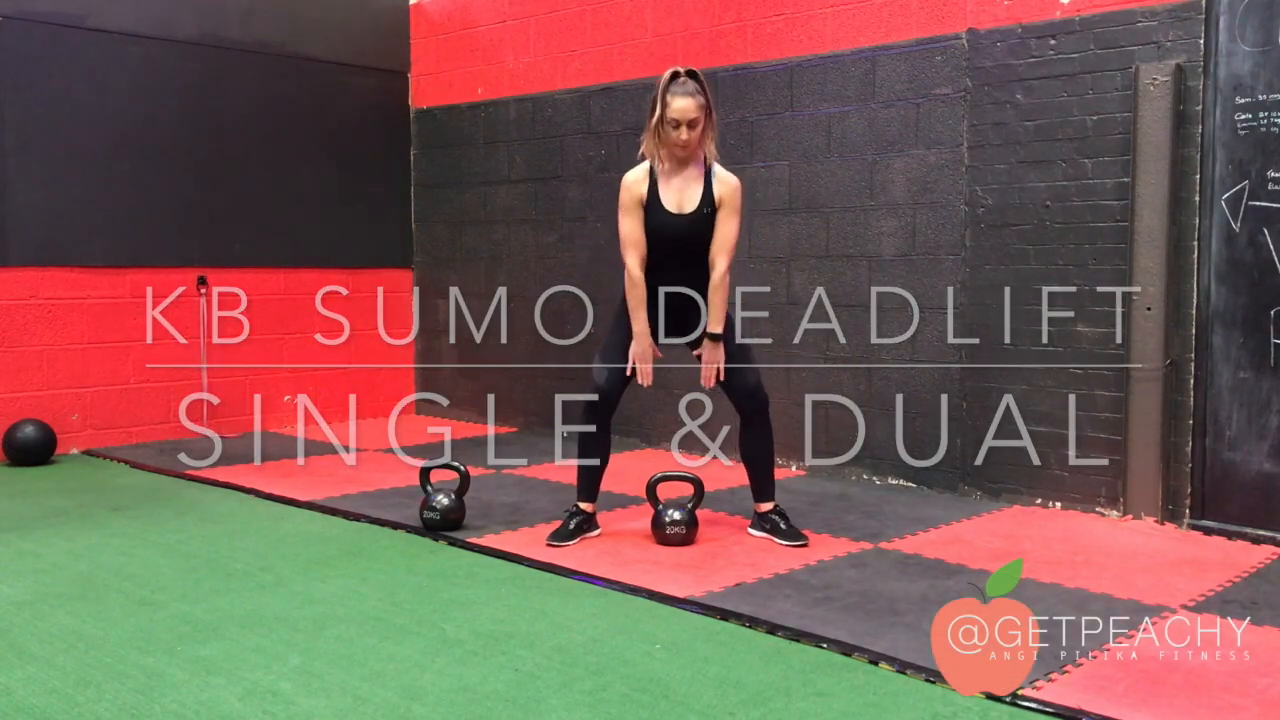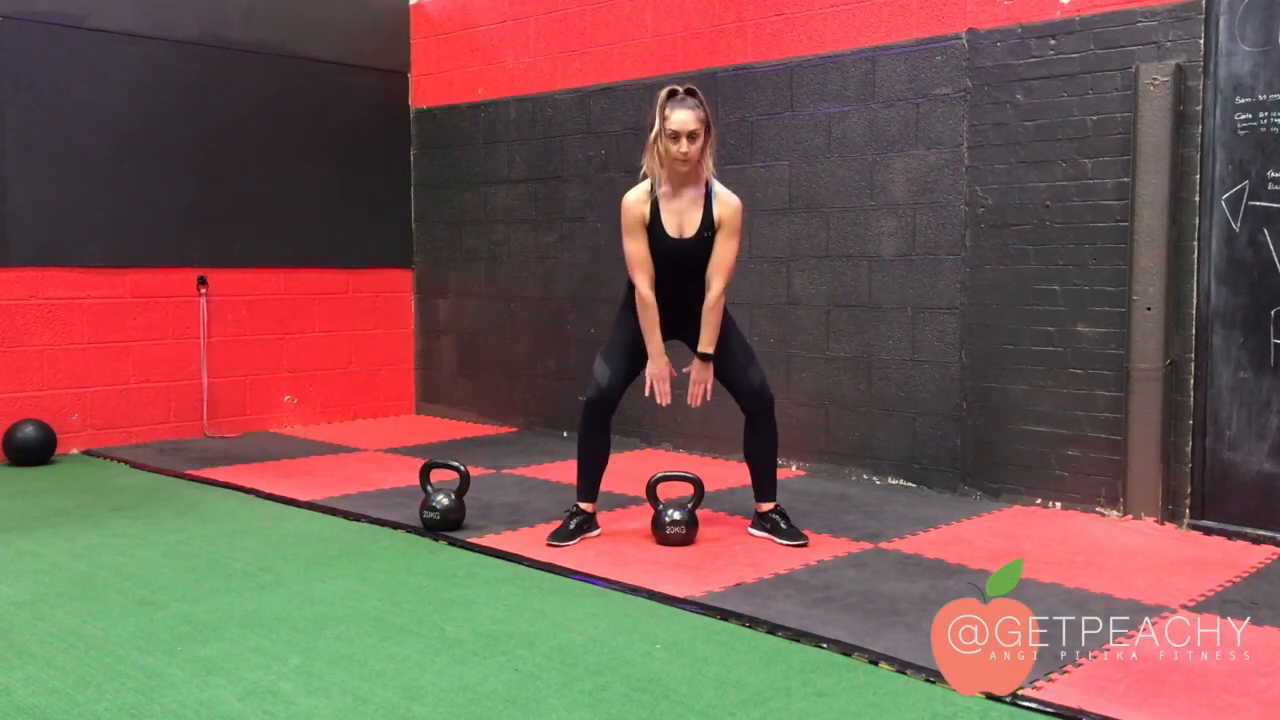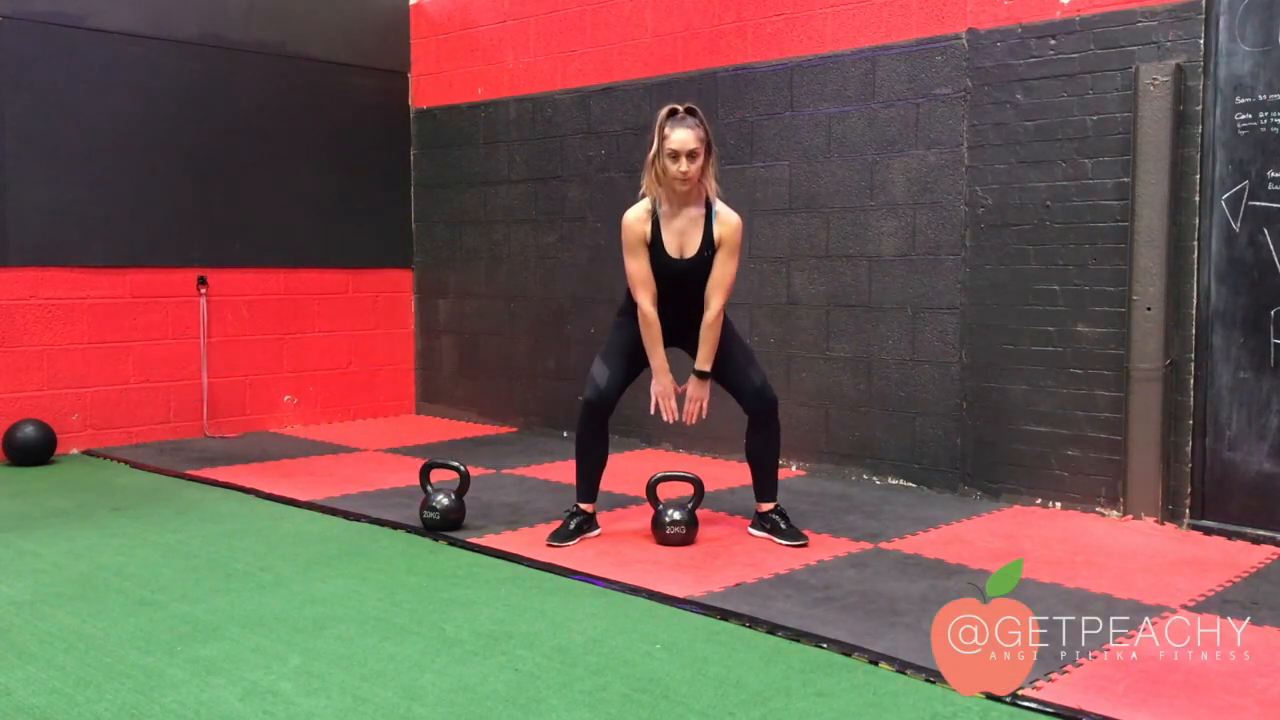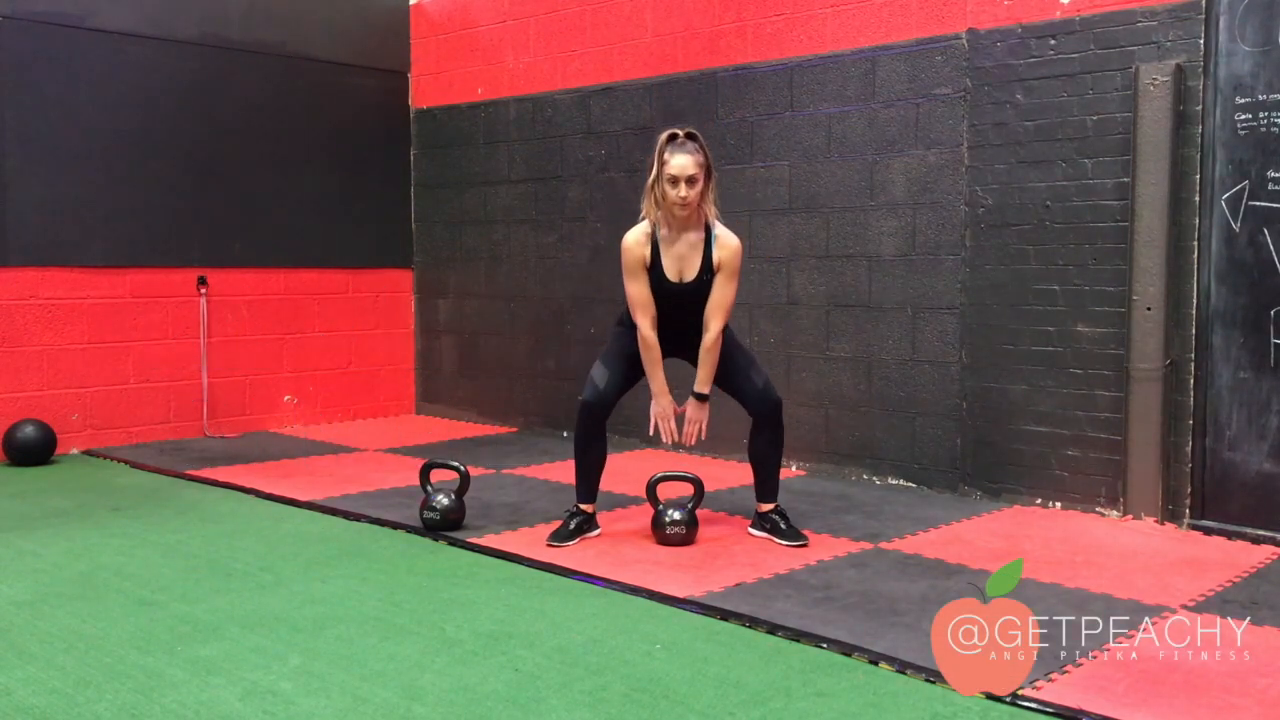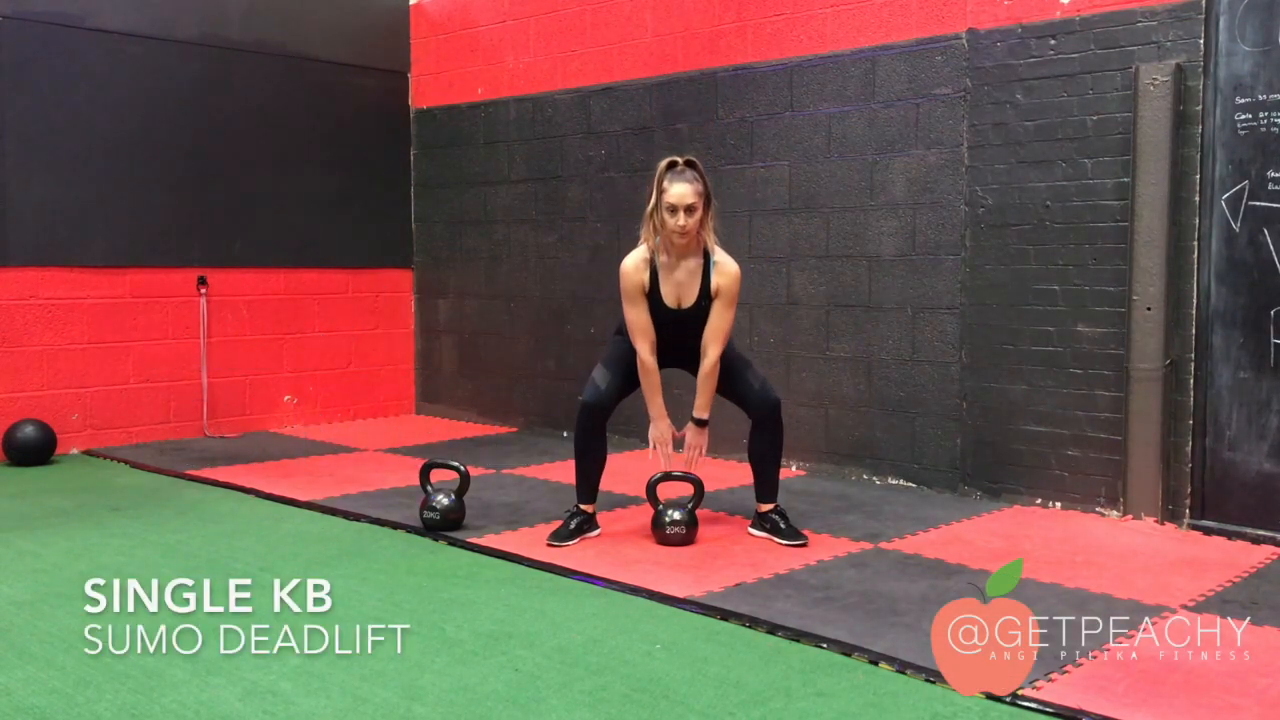
dt=0.3s
person 1, frame 1
left shoulder: (725, 184)
right shoulder: (636, 181)
left elbow: (720, 267)
right elbow: (634, 265)
left wrist: (714, 337)
right wrist: (640, 336)
left hip: (702, 306)
right hip: (647, 303)
left knee: (753, 399)
right knee: (599, 397)
left ankle: (766, 513)
right ankle: (583, 513)
person 1, frame 2
left shoulder: (726, 204)
right shoulder: (636, 201)
left elbow: (715, 288)
right elbow: (644, 287)
left wrist: (705, 356)
right wrist: (656, 355)
left hip: (703, 314)
right hip: (645, 312)
left knee: (759, 399)
right knee: (598, 399)
left ankle: (767, 513)
right ankle: (583, 512)
person 1, frame 3
left shoulder: (727, 223)
right shoulder: (637, 219)
left elbow: (714, 306)
right elbow: (646, 304)
left wrist: (702, 375)
right wrist: (661, 373)
left hip: (700, 323)
right hip: (642, 323)
left knee: (762, 401)
right knee: (595, 401)
left ankle: (767, 513)
right ankle: (583, 513)
person 1, frame 4
left shoulder: (727, 245)
right shoulder: (636, 242)
left elbow: (713, 329)
right elbow: (646, 327)
left wrist: (701, 396)
right wrist: (659, 395)
left hip: (700, 335)
right hip: (639, 334)
left knee: (767, 404)
right knee: (592, 404)
left ankle: (767, 513)
right ankle: (583, 513)
person 1, frame 5
left shoulder: (725, 271)
right shoulder: (635, 267)
left elbow: (711, 354)
right elbow: (645, 352)
left wrist: (700, 421)
right wrist: (658, 418)
left hip: (699, 346)
right hip: (638, 344)
left knee: (766, 406)
right knee: (592, 406)
left ankle: (767, 513)
right ankle: (584, 514)
